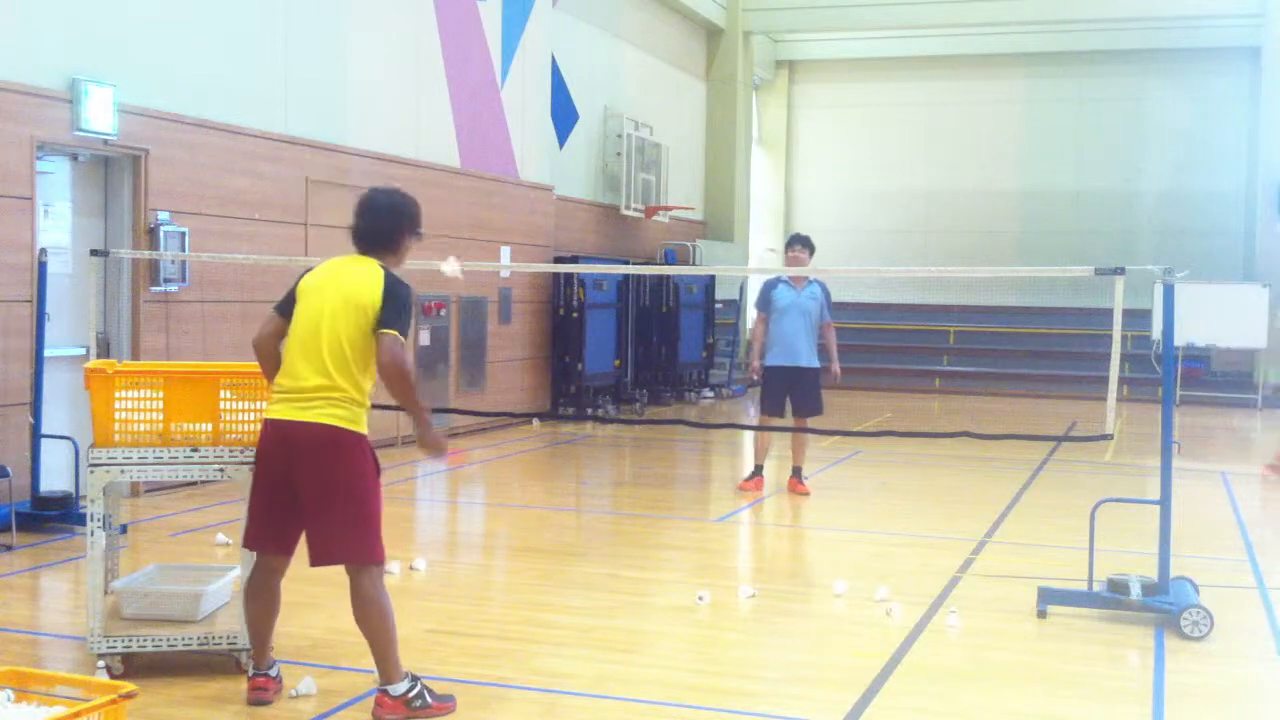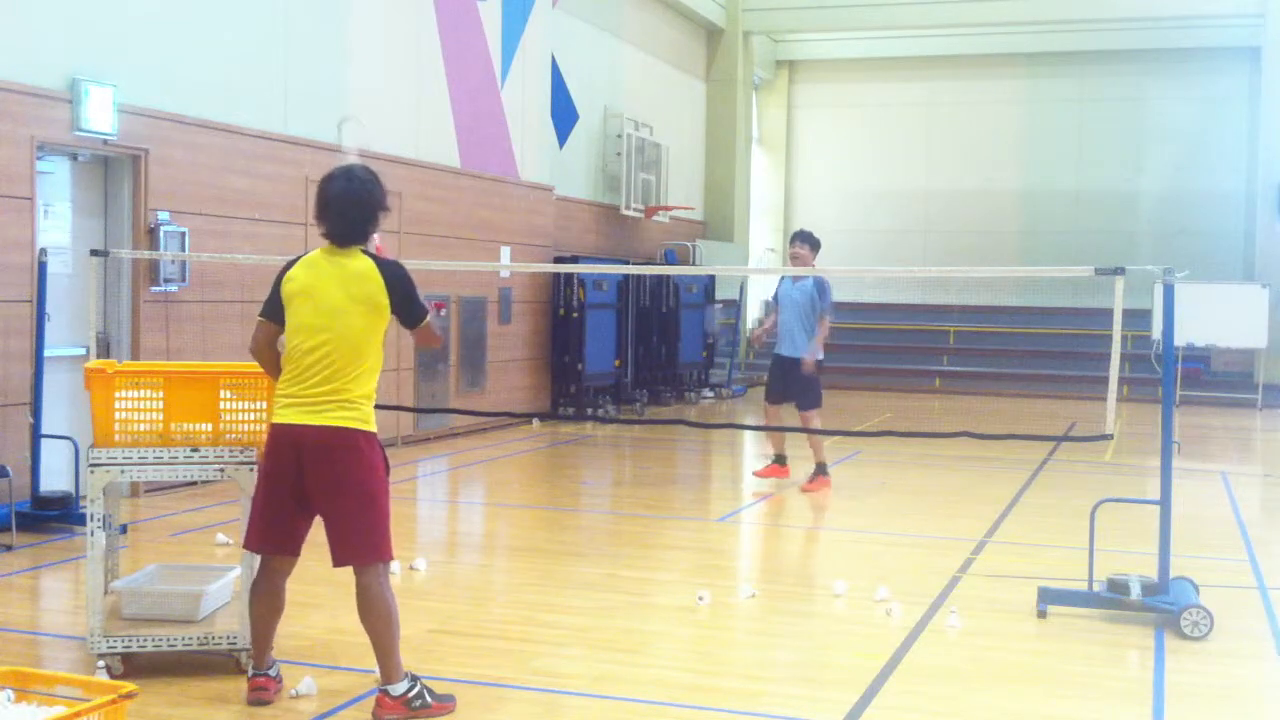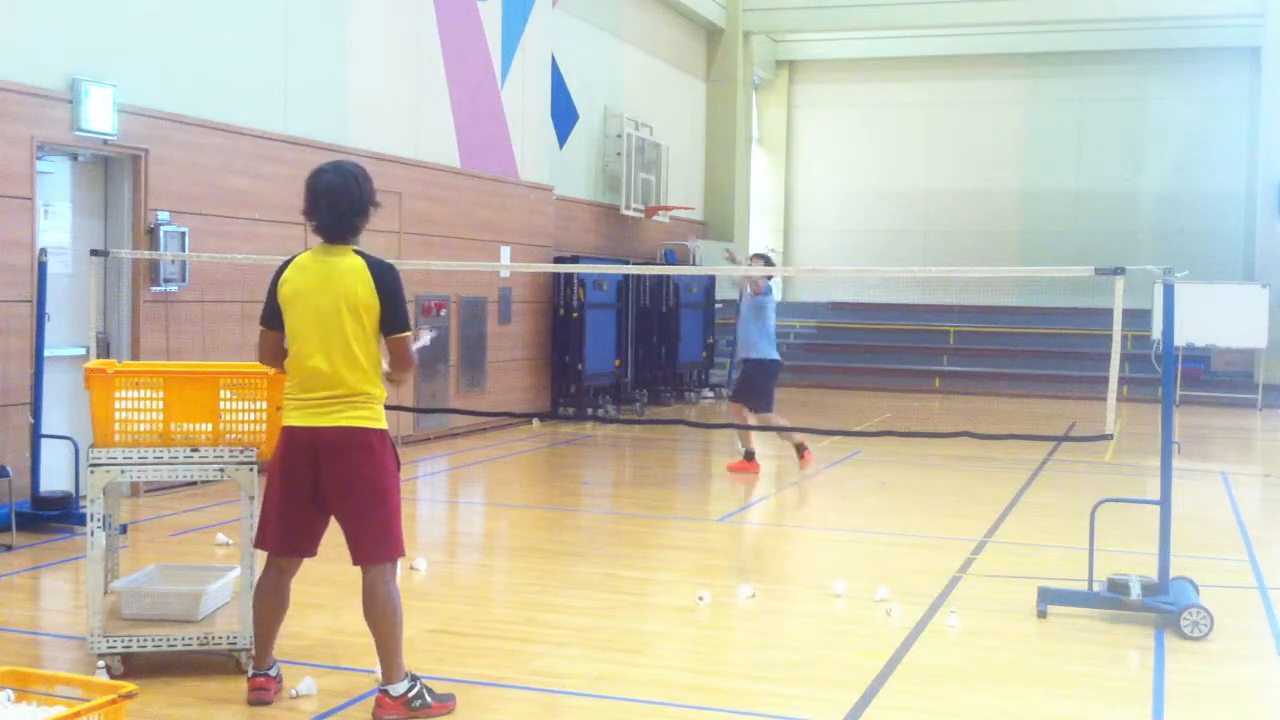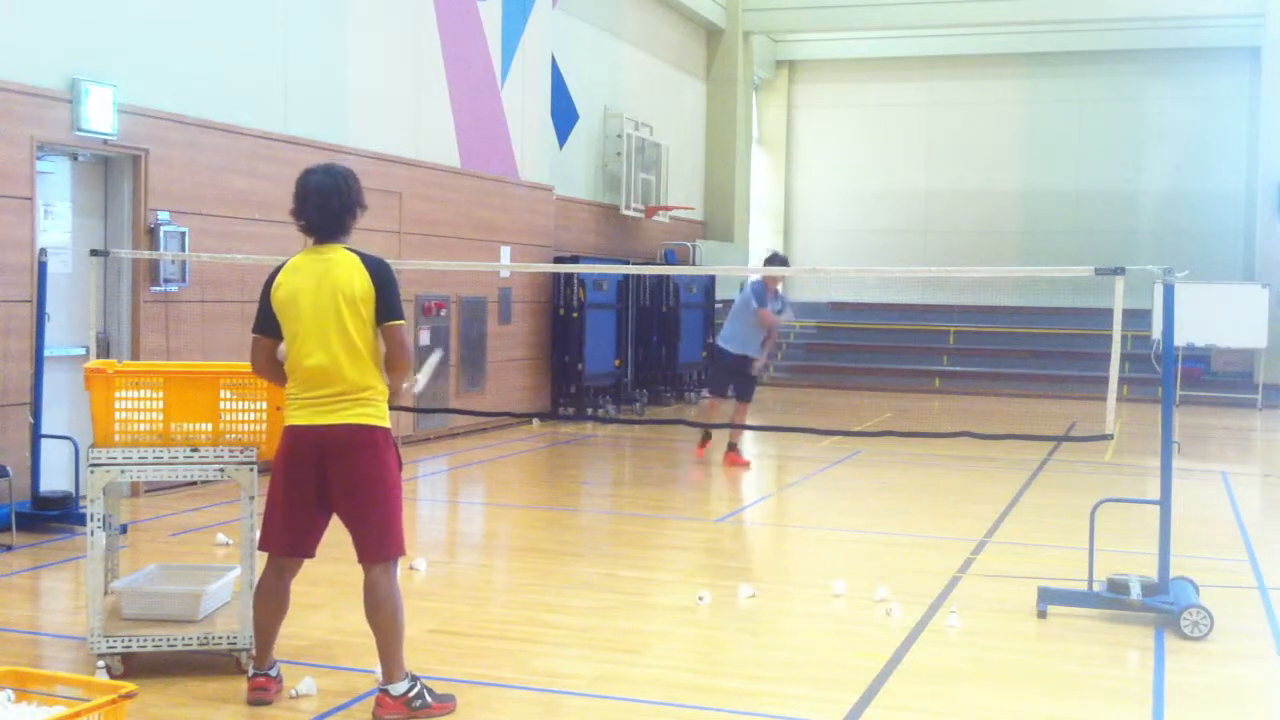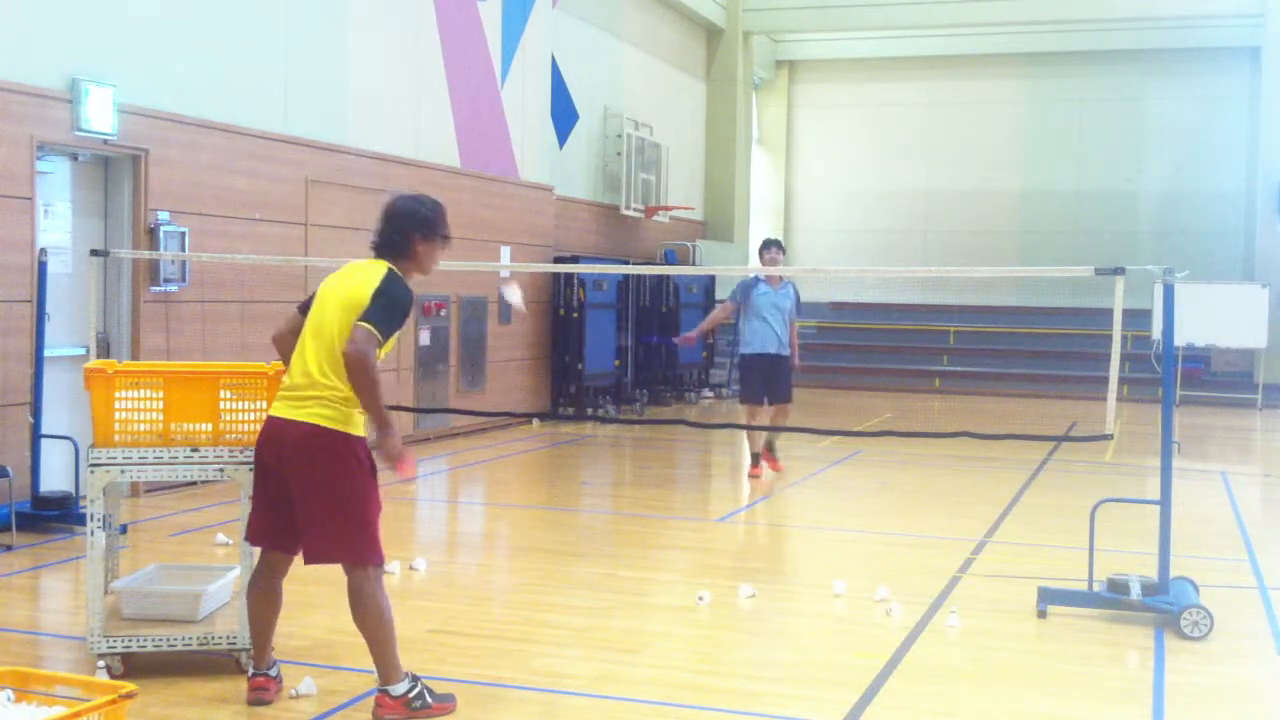
dt=0.7s
person 1, frame 1
left shoulder: (315, 274)
right shoulder: (391, 287)
left elbow: (263, 342)
right elbow: (391, 361)
right wrist: (424, 426)
left hip: (279, 426)
right hip: (335, 431)
left knee: (269, 558)
right knee: (364, 567)
left ankle: (261, 672)
person 1, frame 2
left shoulder: (294, 271)
right shoulder: (386, 274)
left elbow: (260, 347)
right elbow: (430, 338)
left hip: (287, 430)
right hip: (346, 434)
left knee: (275, 560)
right knee: (371, 566)
left ankle: (261, 673)
person 1, frame 3
left shoulder: (288, 273)
right shoulder: (378, 274)
left elbow: (269, 353)
right elbow: (404, 362)
right wrist: (387, 375)
left hip: (299, 431)
right hip: (358, 433)
left knee: (281, 560)
right knee: (378, 564)
left ankle: (261, 672)
person 1, frame 4
left shoulder: (280, 278)
right shoulder: (371, 270)
left elbow: (262, 363)
right elbow: (400, 355)
right wrist: (391, 387)
left hip: (301, 432)
right hip: (361, 430)
left knee: (282, 561)
right knee: (380, 564)
left ankle: (261, 672)
person 1, frame 5
left shoulder: (344, 274)
right shoulder: (394, 289)
left elbow: (283, 338)
right elbow: (355, 353)
right wrist: (386, 428)
left hip: (280, 424)
right hip: (328, 433)
left knee: (272, 557)
right knee: (363, 565)
left ankle: (261, 672)
person 2, frame 1
left shoulder: (820, 290)
right shoulder: (771, 286)
left elbow: (827, 328)
right elbow: (761, 323)
left wrist: (834, 361)
right wrist: (755, 357)
left hip: (807, 366)
right hip: (775, 364)
left knee: (801, 421)
right knee: (766, 419)
left ankle: (796, 476)
right ankle: (757, 473)
person 2, frame 2
left shoulder: (818, 284)
right shoulder: (784, 282)
left elbow: (824, 322)
left wrist: (812, 352)
right wrist: (763, 329)
left hip: (806, 359)
right hip: (781, 355)
left knee: (808, 414)
right knee: (772, 407)
left ankle: (821, 471)
right ankle: (780, 463)
person 2, frame 3
left shoulder: (762, 289)
right shoulder: (748, 294)
left elbow: (756, 286)
left wrist: (736, 264)
left hip: (763, 361)
right hip: (750, 360)
left knee: (763, 413)
right knee: (736, 406)
left ankle: (802, 449)
right ankle: (749, 458)
person 2, frame 4
left shoulder: (779, 301)
right shoulder: (754, 288)
left elbow: (771, 334)
right elbow: (768, 321)
left wrist: (762, 358)
right wrist: (781, 318)
left hip: (752, 357)
right hip: (727, 350)
left knee: (743, 405)
right knee: (715, 399)
left ankle: (732, 450)
right ankle: (706, 436)
person 2, frame 5
left shoulder: (791, 289)
right shoulder: (750, 286)
right elbow: (724, 311)
left wrist: (795, 354)
right wrist: (697, 332)
left hip: (781, 356)
right hip: (753, 354)
left knee: (783, 407)
right knee: (754, 408)
left ankle: (769, 446)
right ankle: (755, 459)
